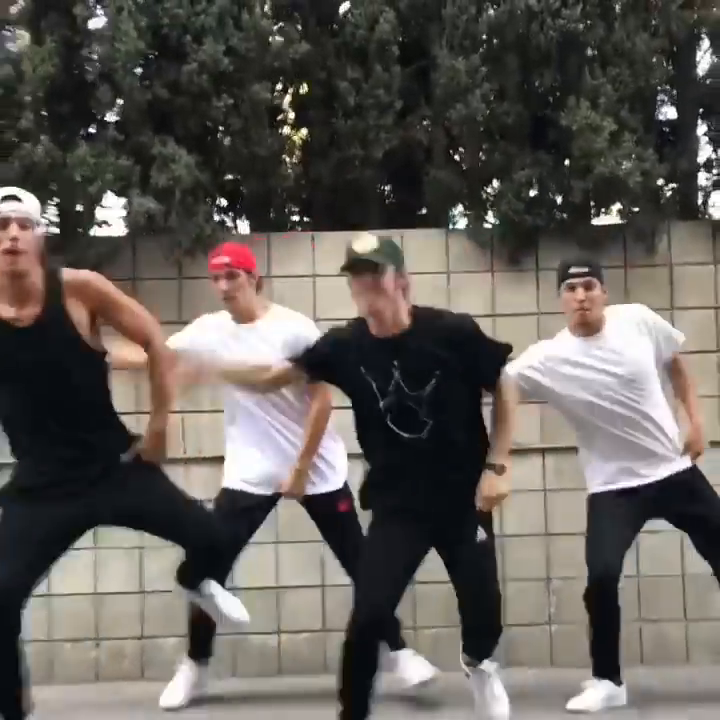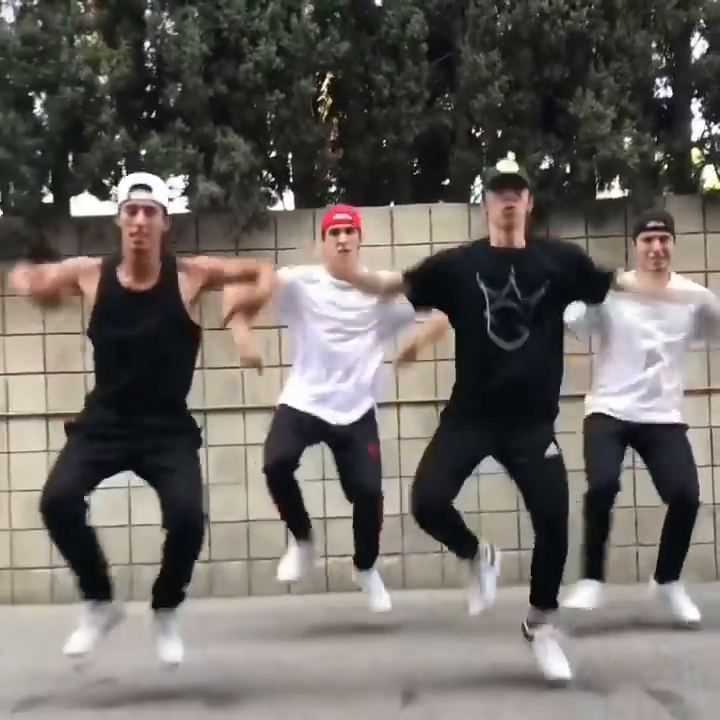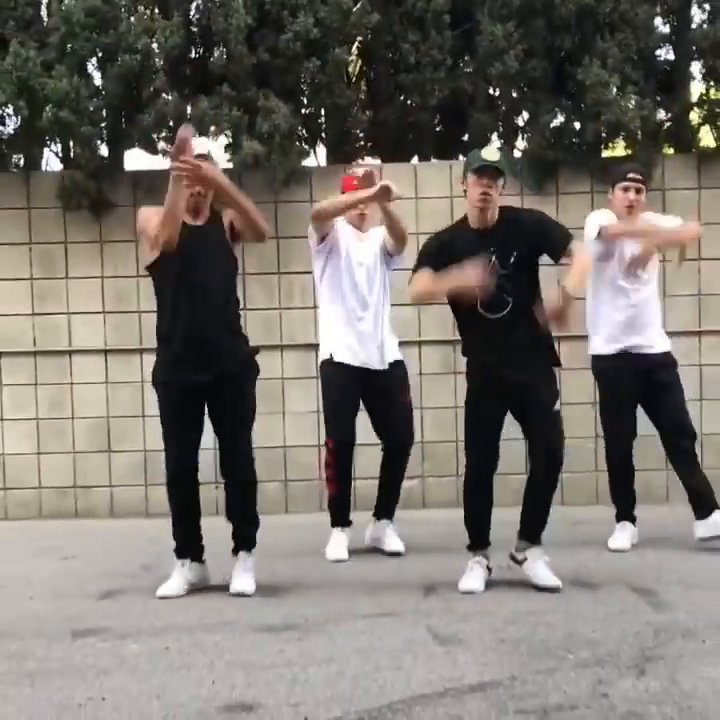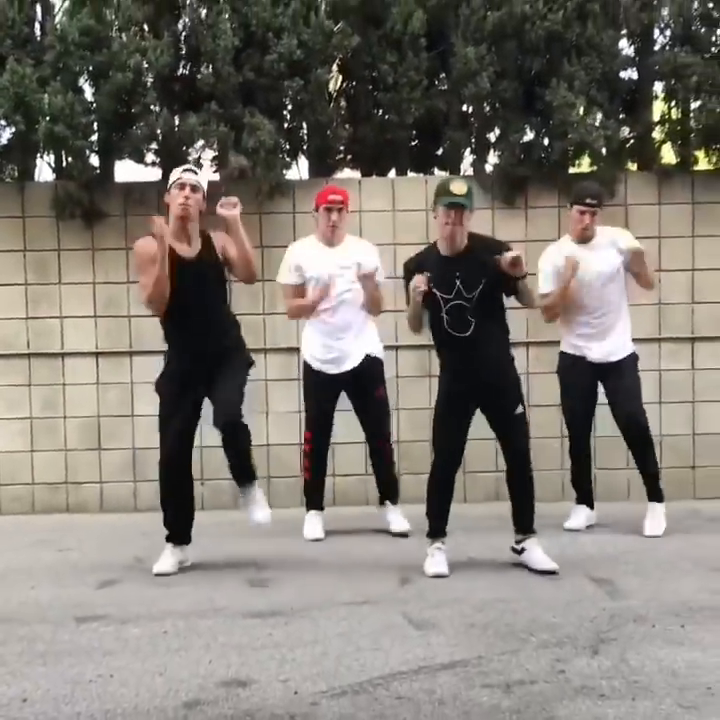
dt=0.7s
person 1, frame 1
left shoulder: (82, 288)
left elbow: (155, 343)
left wrist: (159, 425)
left hip: (113, 467)
left knee: (208, 533)
left ankle: (199, 581)
person 1, frame 2
left shoulder: (189, 274)
right shoulder: (89, 273)
left elbow: (261, 271)
right elbow: (38, 285)
left wrist: (258, 288)
right wrist: (27, 281)
left hip: (167, 430)
right hip: (104, 426)
left knee: (187, 515)
right knee: (59, 502)
left ankle: (166, 607)
right ankle: (99, 603)
person 1, frame 3
left shoulder: (229, 222)
right shoulder: (153, 217)
left elbow: (261, 229)
right elbow: (164, 239)
left wrist: (216, 174)
right wrist: (183, 170)
left hip: (230, 361)
right hip: (177, 363)
left knee: (238, 460)
right knee: (180, 465)
left ankle: (243, 555)
right ankle: (189, 561)
person 1, frame 4
left shoulder: (218, 241)
right shoulder: (150, 245)
left elbow: (250, 275)
right elbow: (156, 305)
left wrist: (235, 223)
right wrist: (161, 250)
left hip: (226, 356)
right hip: (182, 364)
left knee: (230, 419)
right knee: (173, 454)
left ankle: (248, 483)
right ankle: (177, 545)
person 2, frame 1
left shoulder: (455, 332)
right shoulder: (340, 344)
left elbow: (501, 391)
right elbow: (274, 376)
left wrist: (497, 466)
right wrist: (216, 368)
left hip: (459, 500)
right hip: (394, 504)
left knee: (482, 615)
right knee: (369, 616)
left ankle: (479, 663)
person 2, frame 2
left shoulder: (559, 257)
right shoulder: (456, 264)
left elbow: (620, 285)
right elbow: (390, 287)
left wrist: (677, 295)
right wrist: (344, 272)
left hip: (533, 419)
right hip: (471, 413)
left knee: (555, 519)
right knee: (427, 504)
left ankle: (541, 623)
right ankle: (477, 557)
person 2, frame 3
left shoulder: (528, 225)
right shoulder: (445, 242)
left elbow: (576, 253)
right elbow: (419, 290)
left wrist: (566, 294)
right wrist: (457, 281)
left hip: (535, 364)
right hip: (486, 369)
left knee: (548, 457)
right knee: (482, 463)
left ankle: (527, 547)
right ankle: (478, 556)
person 2, frame 4
left shoulder: (491, 252)
right shoulder: (420, 264)
left elbow: (529, 303)
right elbow: (416, 326)
left wrist: (519, 275)
right wrist: (413, 301)
left hip: (498, 372)
right hip: (455, 377)
left knee: (519, 455)
right knee: (445, 461)
left ankle: (525, 540)
right ankle: (436, 544)
person 3, frame 1
left shoulder: (295, 328)
right shoulder: (206, 332)
left elbow: (321, 401)
right elbow: (152, 357)
left wrist: (303, 466)
right wrist: (114, 353)
left hip: (317, 469)
right hip: (249, 474)
left knee: (360, 559)
right knee: (211, 566)
left ankle: (398, 651)
right ankle: (195, 664)
person 3, frame 2
right shoulder: (299, 280)
left elbow: (439, 318)
right elbow: (235, 292)
left wrist: (416, 342)
right wrist: (241, 331)
left hip: (355, 407)
right hip: (302, 401)
left knee: (368, 493)
right knee: (277, 465)
left ankle: (366, 568)
right ankle: (301, 540)
person 3, frame 3
left shoulder: (381, 240)
right shoulder: (328, 233)
left elbow: (400, 236)
right elbow: (318, 211)
left wrist: (382, 196)
right wrist: (366, 189)
left hip: (384, 355)
right hip: (340, 355)
left knee: (401, 437)
right knee: (339, 441)
left ankle: (381, 524)
right ankle: (340, 527)
person 3, frame 4
left shoulder: (363, 250)
right shoulder: (299, 252)
left elbow: (376, 308)
right elbow: (292, 309)
left wrist: (368, 285)
right wrist: (315, 301)
left hip: (362, 353)
right hip: (320, 357)
left knee: (378, 429)
right knee: (316, 435)
left ankle: (390, 503)
right ankle: (314, 510)
person 4, frame 1
left shoulder: (639, 320)
right shoulder: (547, 358)
left elbow: (675, 363)
left hip: (674, 471)
right hip: (615, 483)
right knee: (602, 580)
right ankle: (608, 682)
person 4, frame 2
right shoulder: (608, 292)
right elbow: (565, 325)
left hip: (664, 416)
right hip: (610, 410)
left knee: (685, 498)
right knee: (601, 485)
left ankle: (668, 582)
right ankle: (591, 579)
person 4, frame 3
left shoulder: (655, 224)
right shoulder: (598, 224)
right elbow: (620, 230)
left wrist: (655, 244)
left hip: (654, 349)
right hip: (612, 351)
left knee: (679, 432)
right knee: (619, 439)
right ankle: (625, 521)
person 4, frame 4
left shoulder: (618, 240)
right shoulder: (553, 256)
left elbow: (647, 283)
right elbow: (549, 313)
left wrist: (640, 258)
right wrist: (567, 284)
left hip: (618, 353)
right hip: (576, 356)
left knee: (635, 423)
right knee: (578, 434)
left ankle: (655, 500)
right ankle: (583, 505)
